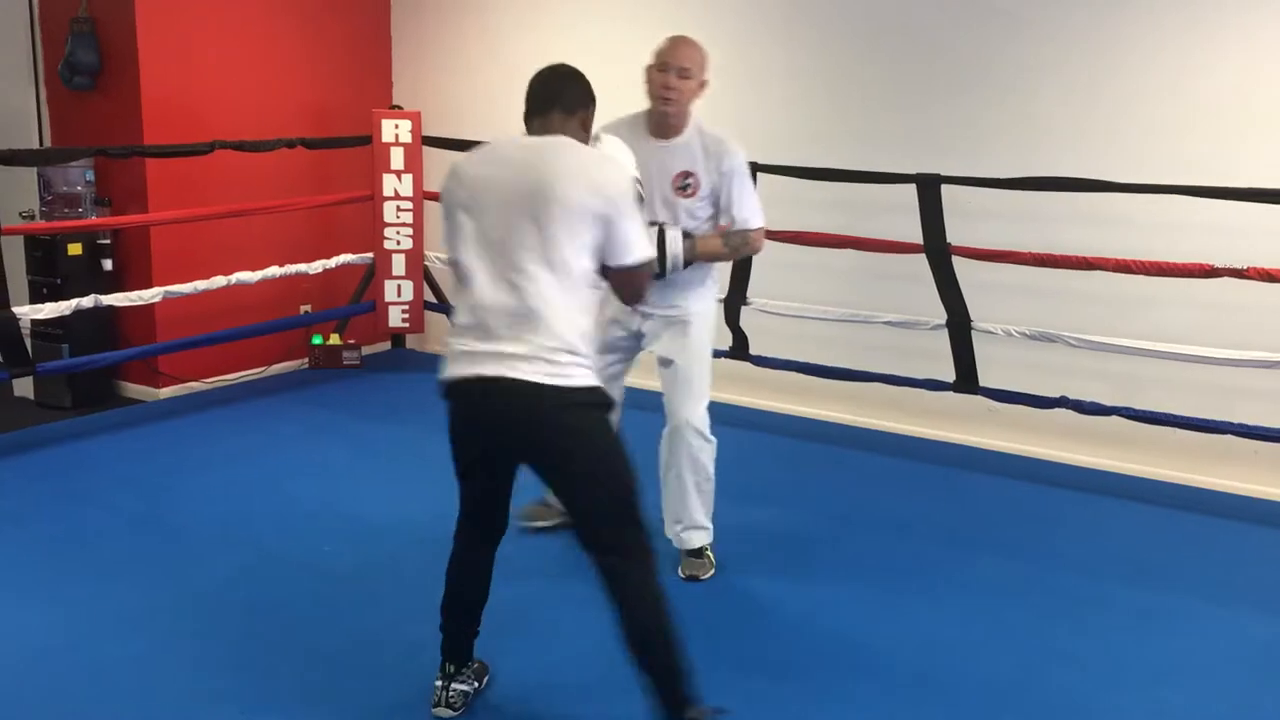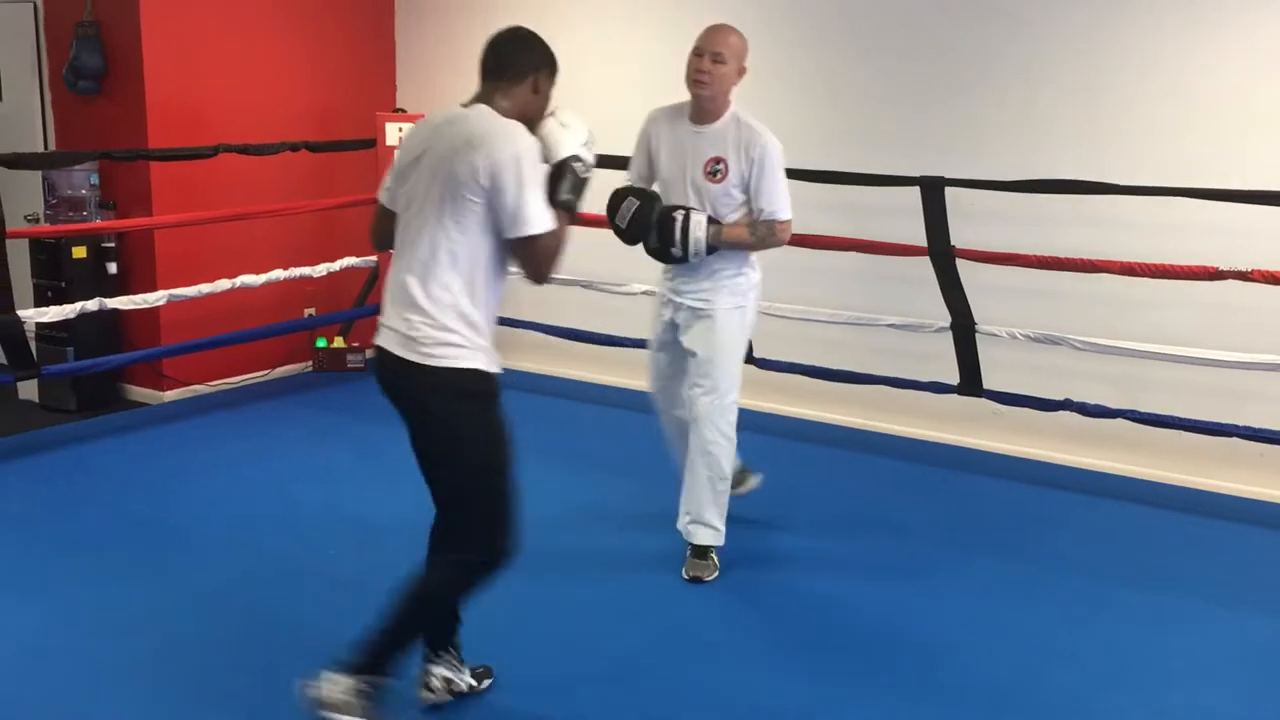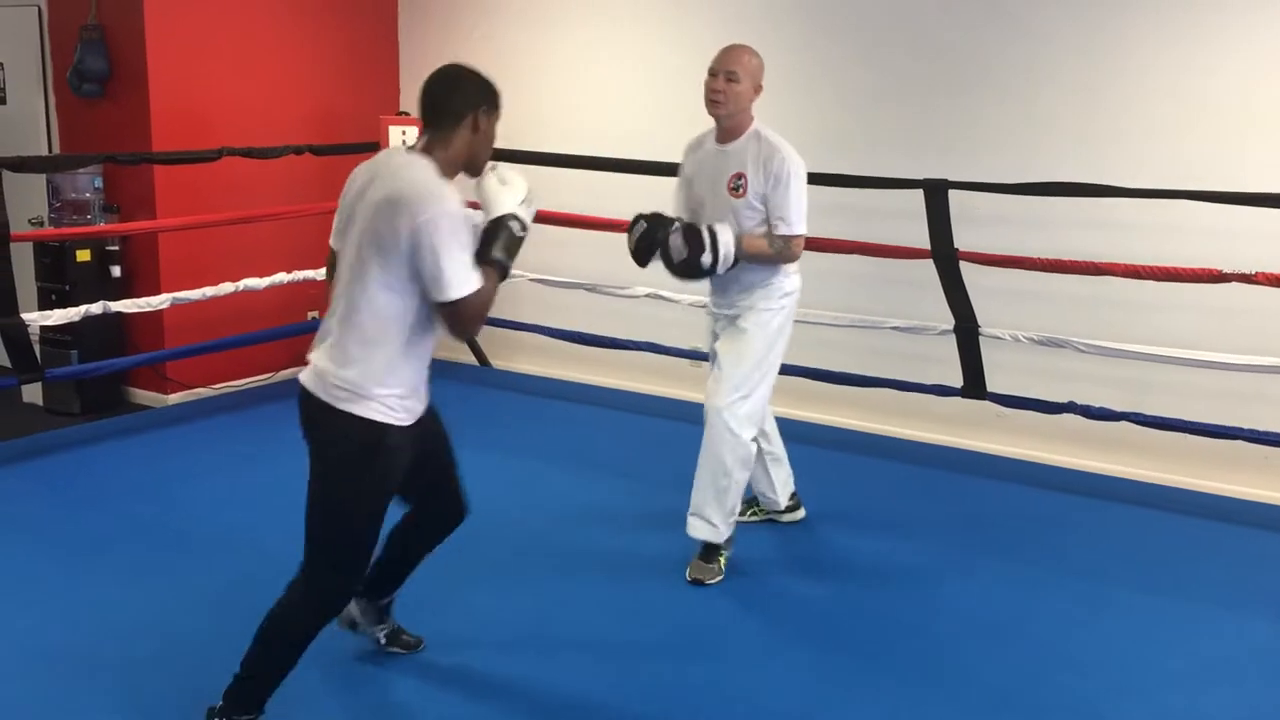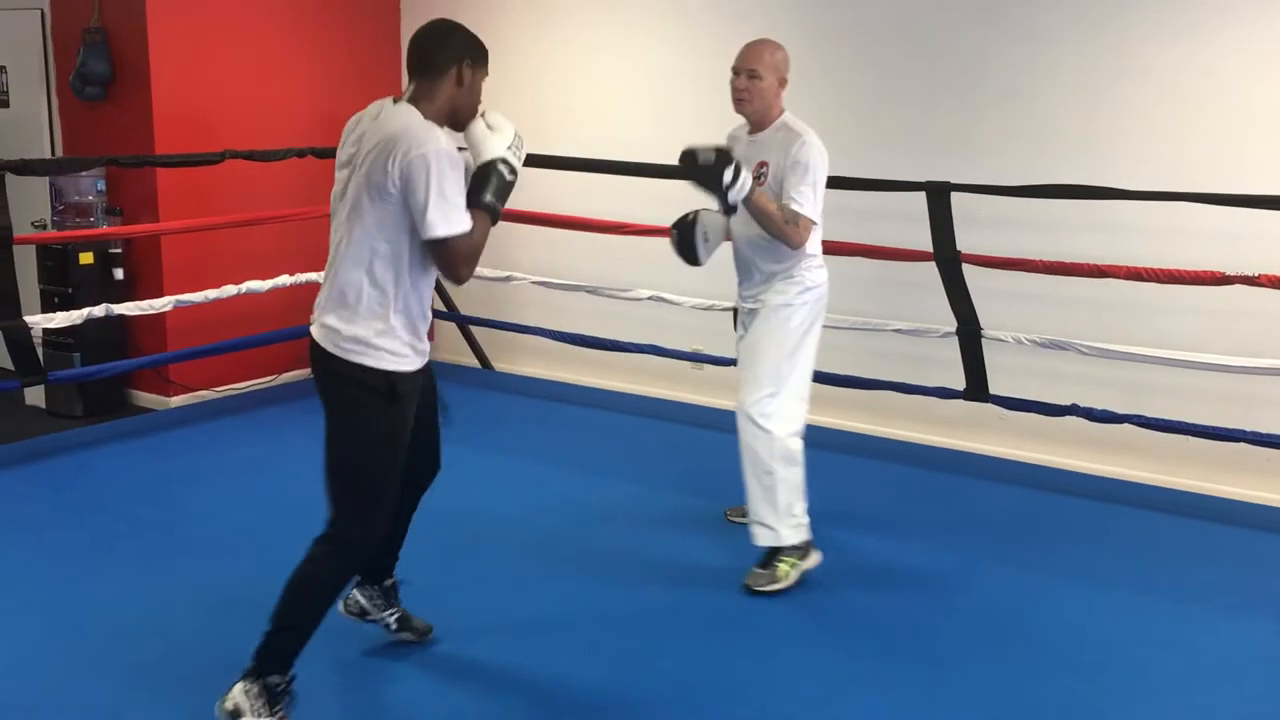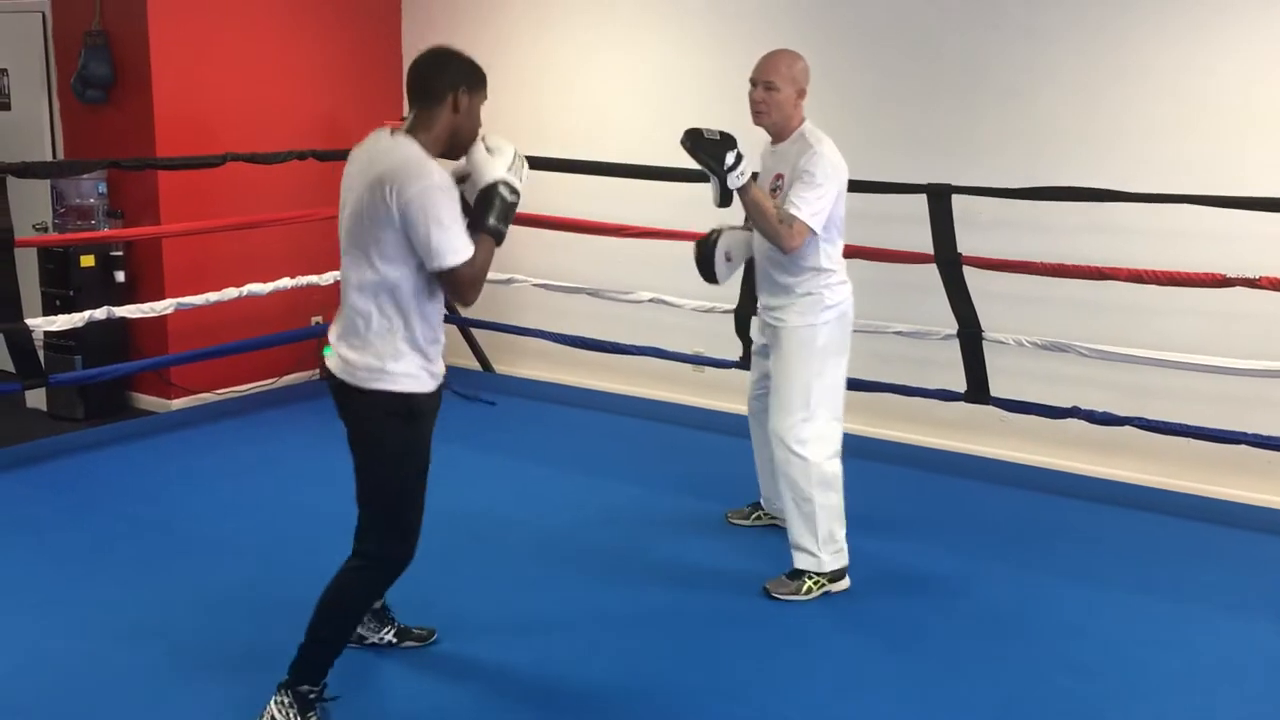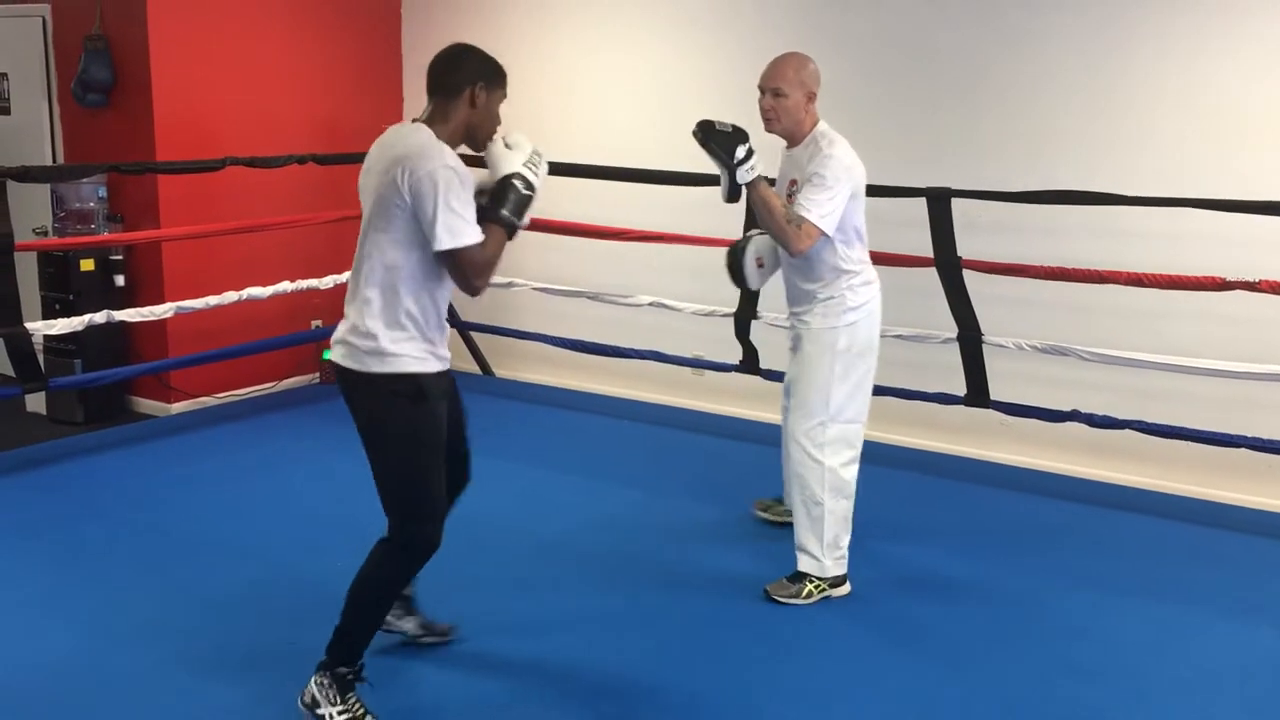
dt=0.2s
person 1, frame 1
left shoulder: (466, 170)
right shoulder: (602, 173)
right elbow: (634, 288)
left hip: (472, 385)
right hip: (557, 393)
left knee: (479, 531)
right knee: (627, 558)
person 1, frame 2
left shoulder: (426, 132)
right shoulder: (514, 146)
left elbow: (385, 233)
right elbow: (539, 265)
right wrist: (567, 182)
left hip: (402, 351)
right hip: (447, 366)
left knee: (460, 513)
right knee: (482, 543)
left ankle: (440, 659)
person 1, frame 3
left shoulder: (375, 172)
right shoulder: (436, 204)
right elbow: (465, 316)
right wrist: (505, 233)
left hip: (387, 397)
right hip: (360, 411)
left knee: (443, 507)
right knee: (328, 580)
left ankle: (371, 608)
person 1, frame 4
left shoulder: (369, 121)
right shoulder: (427, 145)
right elbow: (459, 264)
right wrist: (494, 178)
left hip: (388, 349)
right hip: (371, 360)
left knee: (419, 469)
right knee: (351, 530)
left ankle: (374, 589)
person 1, frame 5
left shoulder: (374, 150)
right shoulder: (423, 178)
right elbow: (464, 286)
left wrist: (462, 193)
right wrist: (496, 202)
left hip: (379, 367)
right hip: (389, 382)
left knee: (394, 511)
right knee: (384, 546)
left ankle: (366, 616)
person 1, frame 6
left shoulder: (397, 141)
right shoulder: (437, 164)
right elbow: (474, 274)
left wrist: (485, 201)
right wrist: (512, 196)
left hip: (407, 357)
right hip: (393, 368)
left knee: (449, 480)
right knee: (416, 529)
left ankle: (391, 605)
person 2, frame 1
left shoulder: (720, 155)
right shoulder: (614, 136)
left elbow: (750, 238)
left wrist: (681, 249)
left hip: (684, 303)
right hip: (621, 295)
left knee: (687, 420)
left ankle: (693, 538)
right ankle: (569, 498)
person 2, frame 2
left shoulder: (755, 142)
right shoulder: (659, 124)
left elbow: (778, 230)
right elbow: (637, 188)
left wrist: (707, 233)
right wrist: (632, 207)
left hip: (724, 295)
right hip: (673, 285)
left knee: (710, 413)
right knee: (672, 396)
left ankle: (703, 537)
right ankle: (731, 473)
person 2, frame 3
left shoulder: (777, 158)
right shoulder: (698, 150)
left elbow: (792, 246)
right elbow: (686, 219)
left wrist: (726, 246)
right wrist: (655, 229)
left hip: (765, 302)
right hip: (725, 301)
left knee: (727, 409)
right knee: (744, 406)
left ankle: (712, 536)
right ankle: (779, 498)
person 2, frame 4
left shoulder: (800, 144)
right shoulder: (736, 140)
left elbow: (797, 233)
left wrist: (740, 187)
right wrist: (705, 223)
left hip: (791, 293)
right hip: (755, 292)
left knee: (762, 407)
right knee: (767, 403)
left ankle: (790, 542)
right ankle: (779, 505)
person 2, frame 5
left shoulder: (817, 155)
right shoulder: (770, 148)
left elbow: (791, 237)
left wrist: (736, 178)
right wrist: (736, 243)
left hip: (815, 309)
right hip: (779, 306)
left knee: (799, 430)
right knee: (764, 406)
left ankle: (825, 563)
right ankle: (778, 503)
person 2, frame 6
left shoulder: (831, 158)
right shoulder: (794, 151)
left elbow: (799, 239)
left wrist: (747, 175)
right wrist: (765, 250)
left hip: (841, 313)
right hip: (813, 310)
left knee: (818, 433)
right knee: (800, 410)
left ankle: (825, 569)
right ankle: (798, 502)
